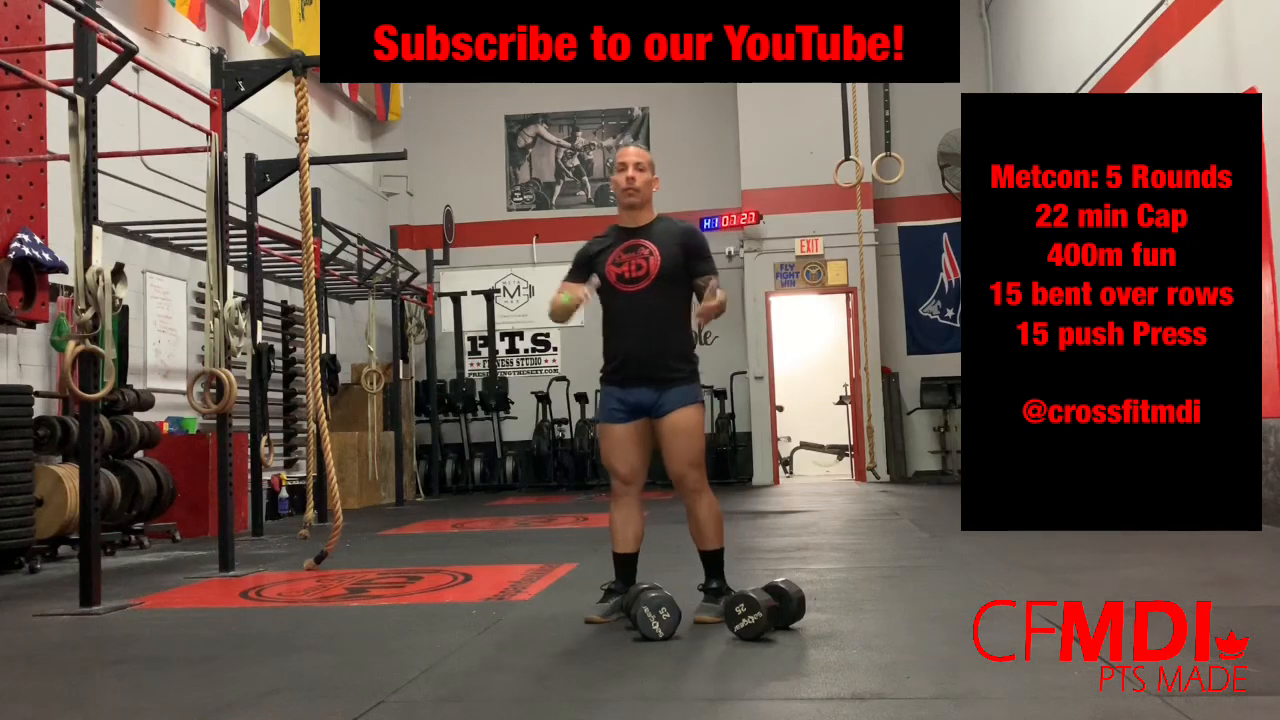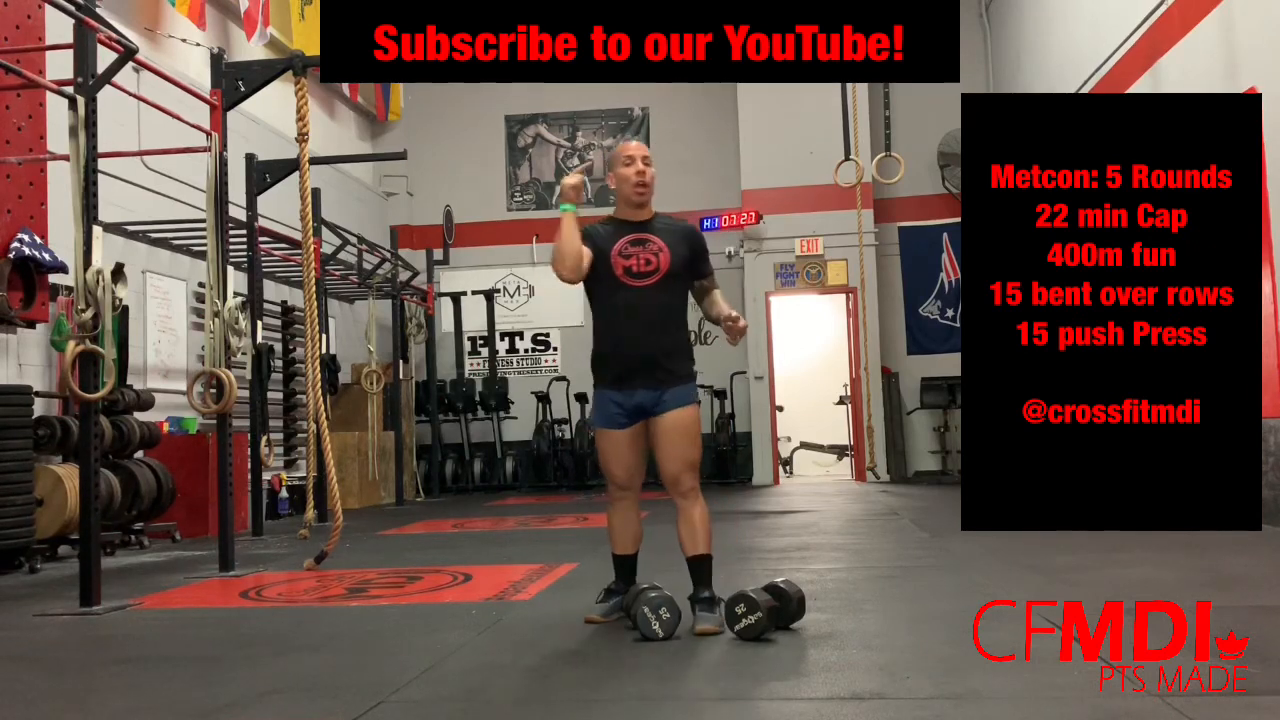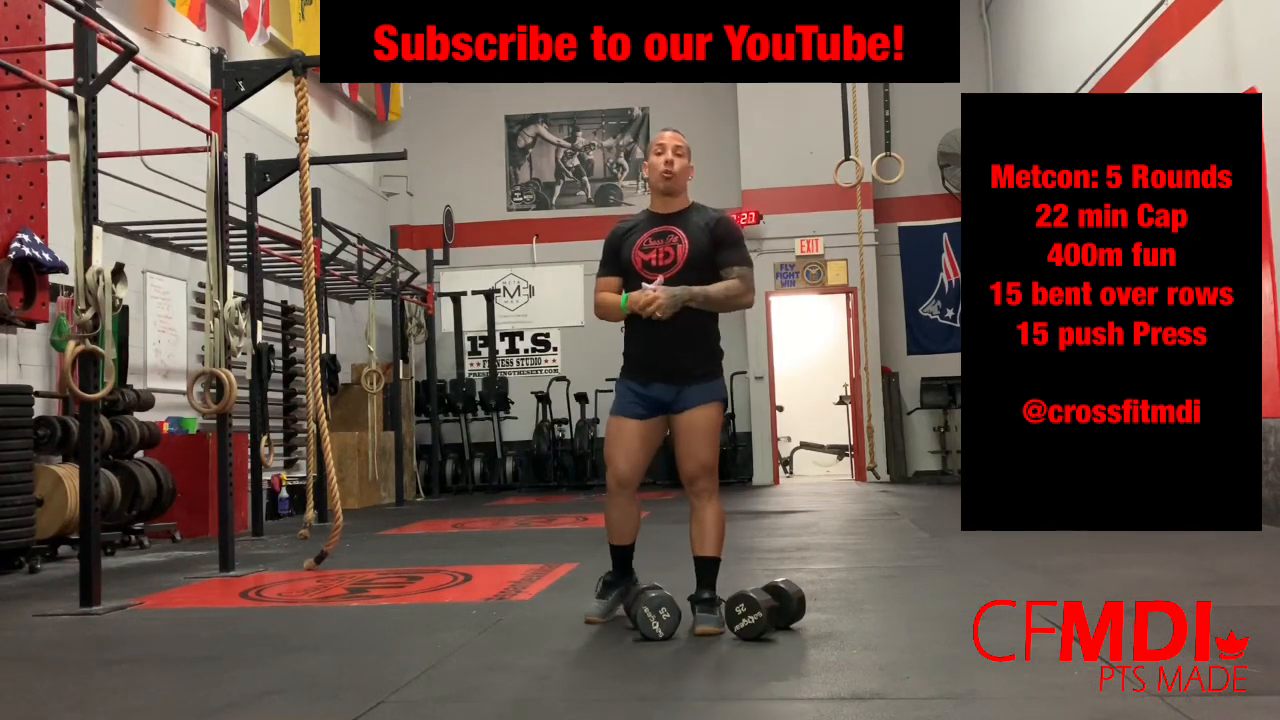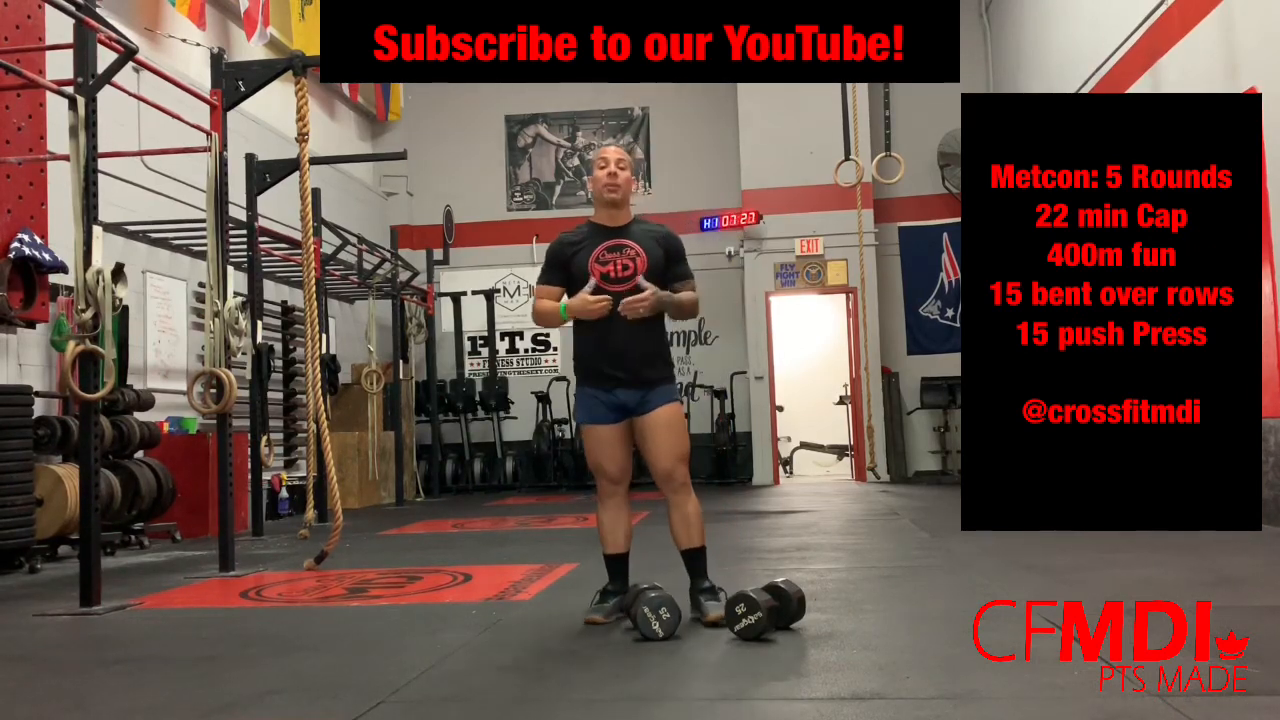
dt=0.7s
person 1, frame 1
left shoulder: (684, 236)
right shoulder: (595, 249)
left elbow: (711, 295)
right elbow: (560, 309)
left wrist: (714, 304)
right wrist: (567, 301)
left hip: (676, 382)
right hip: (620, 387)
left knee: (692, 482)
right knee: (624, 485)
left ankle: (716, 585)
right ankle: (623, 586)
person 1, frame 2
left shoulder: (684, 234)
right shoulder: (594, 236)
left elbow: (707, 291)
right elbow: (568, 271)
left wrist: (727, 315)
right wrist: (570, 207)
left hip: (673, 382)
right hip: (614, 387)
left knee: (684, 485)
right knee: (622, 489)
left ankle: (703, 595)
right ankle: (622, 587)
person 1, frame 3
left shoulder: (716, 225)
right shoulder: (623, 234)
left elbow: (744, 291)
right elbow: (602, 303)
left wrist: (683, 294)
right wrist: (632, 300)
left hip: (697, 379)
right hip: (637, 380)
left knee: (701, 484)
right knee: (619, 482)
left ankle: (706, 595)
right ankle: (619, 576)
person 1, frame 4
left shoulder: (661, 239)
right shoulder: (567, 245)
left elbow: (692, 302)
right elbow: (540, 310)
left wrist: (662, 300)
right wrist: (572, 308)
left hip: (655, 384)
right hip: (597, 389)
left knee: (676, 480)
right knee: (610, 486)
left ankle: (702, 585)
right ankle: (617, 588)
